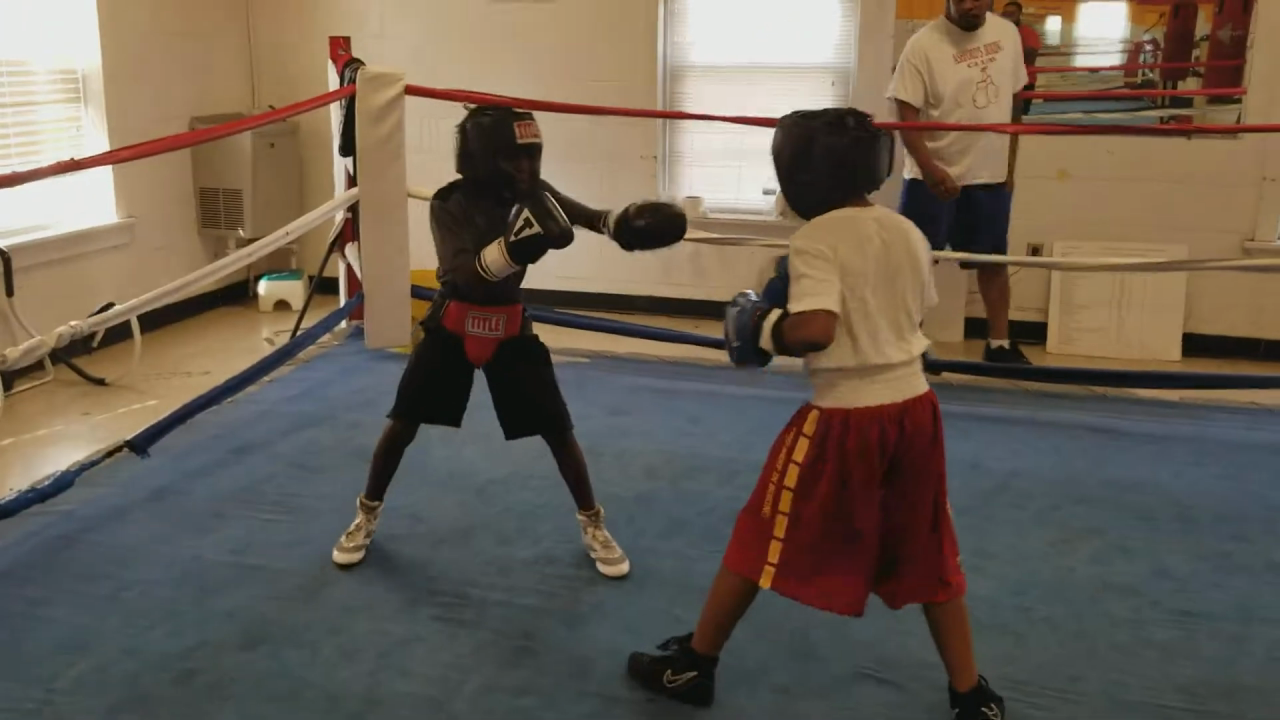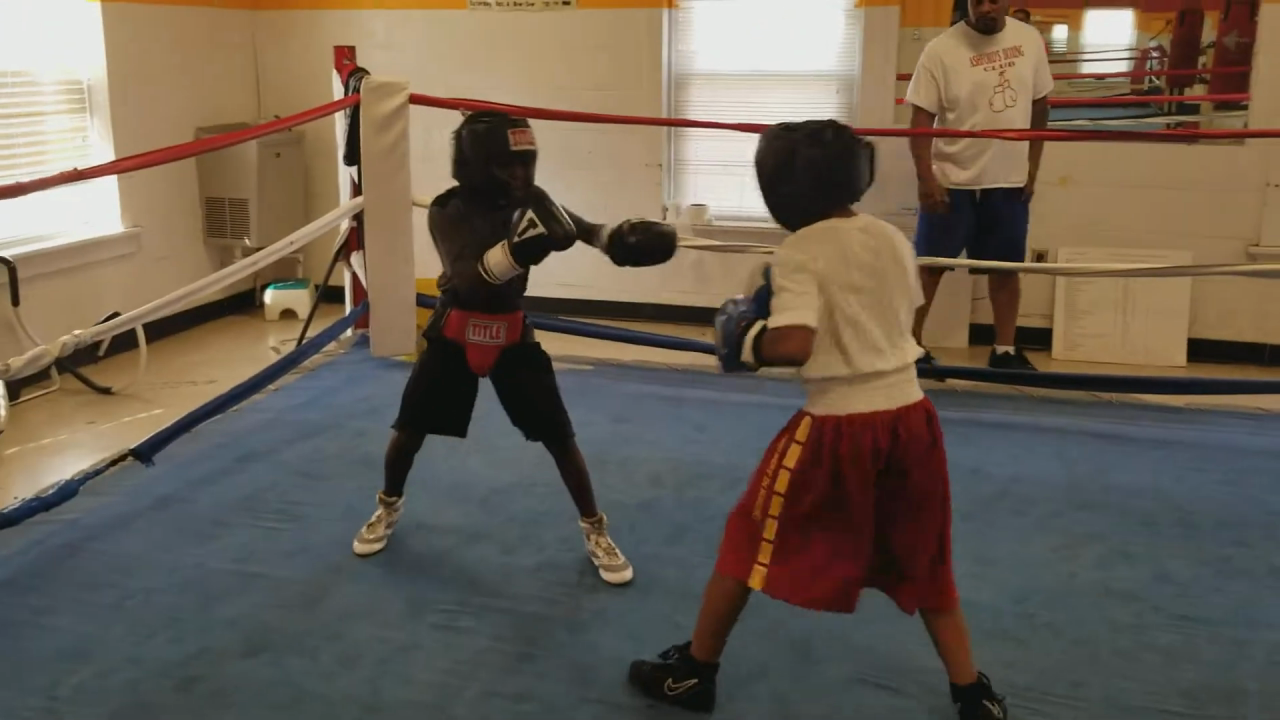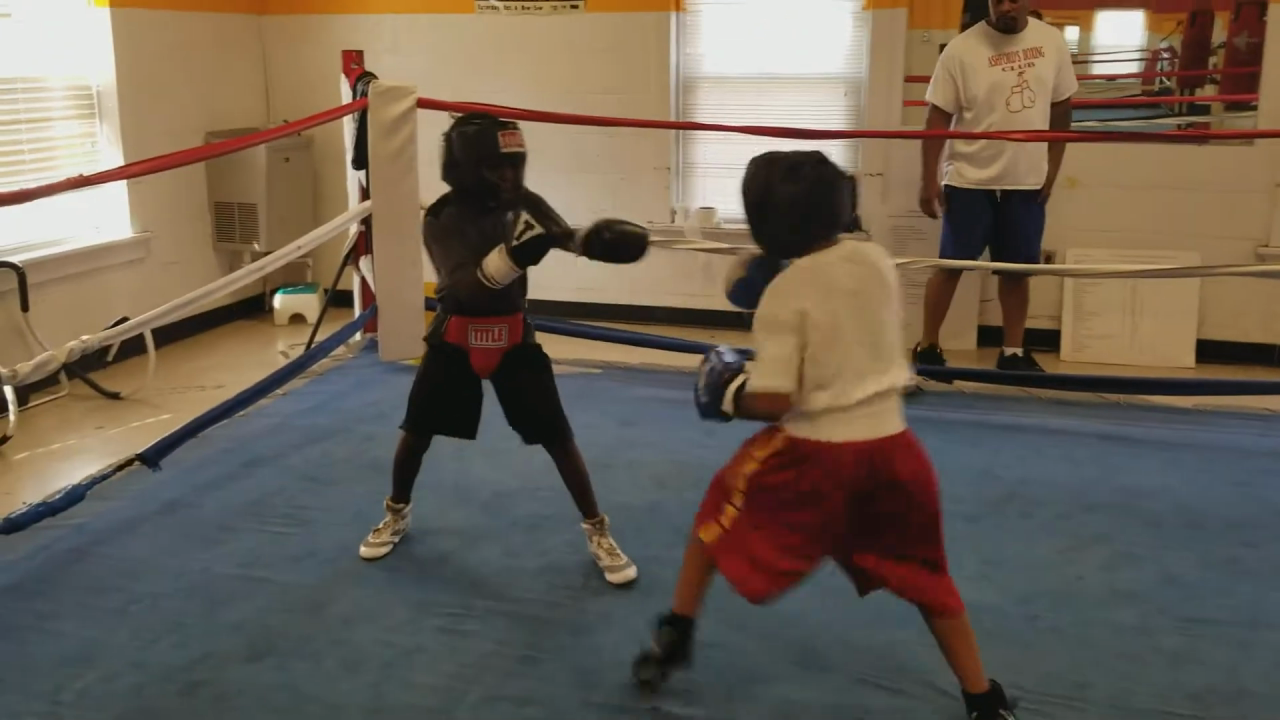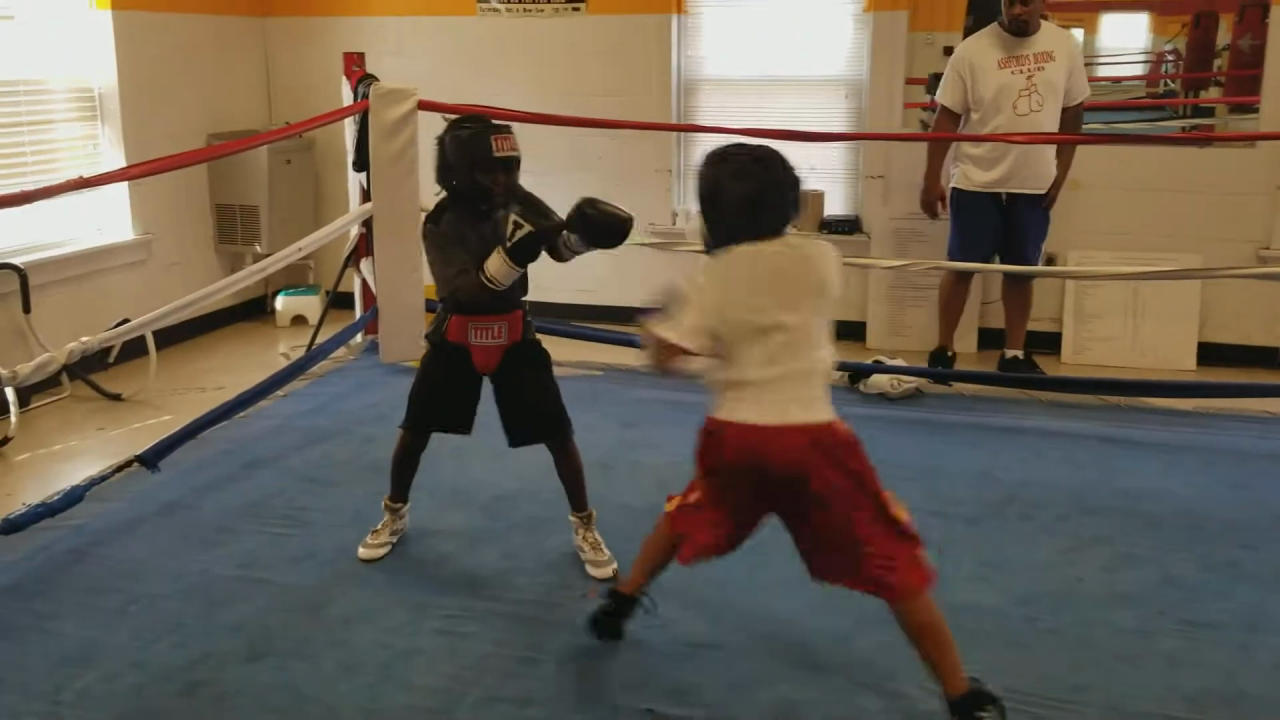
dt=0.1s
person 1, frame 1
left shoulder: (814, 240)
right shoulder: (908, 233)
left elbow: (816, 330)
left wrist: (762, 329)
left hip: (844, 418)
right hip: (913, 408)
left knee: (759, 543)
right knee: (929, 556)
left ankle: (693, 665)
person 1, frame 2
left shoulder: (798, 255)
right shoulder: (892, 240)
left elbow: (796, 347)
left wrist: (746, 338)
left hip: (836, 427)
right hip: (909, 416)
left knee: (748, 544)
right knee: (926, 564)
left ankle: (694, 670)
person 1, frame 3
left shoulder: (785, 294)
right shoulder: (877, 262)
left elbow: (773, 401)
left wrist: (728, 390)
left hip: (816, 453)
right hip: (889, 445)
left knee: (722, 509)
right knee: (925, 575)
left ankle: (675, 637)
person 1, frame 4
left shoulder: (712, 277)
right shoulder: (820, 259)
left elbow: (666, 357)
left wrist: (659, 324)
left hip: (733, 434)
right hip: (810, 436)
left knee: (692, 516)
right knee: (893, 563)
left ankle: (619, 603)
person 2, frame 1
left shoulder: (531, 192)
right shoulder: (449, 204)
left elbow: (582, 215)
right elbow: (462, 272)
left wrist: (624, 221)
right wrist: (513, 246)
left hip: (509, 328)
right hip: (451, 328)
left knee: (558, 431)
right knee: (402, 423)
left ankle: (593, 525)
right ankle: (368, 513)
person 2, frame 2
left shoulder: (530, 200)
right shoulder: (447, 212)
left elbow: (578, 229)
right elbow: (466, 277)
left wrist: (618, 238)
right wrist: (516, 249)
left hip: (512, 336)
right hip: (453, 335)
left knee: (559, 437)
right knee: (408, 430)
left ankle: (596, 532)
right ankle: (389, 508)
person 2, frame 3
left shoulder: (521, 202)
right shoulder: (441, 219)
left elbow: (565, 234)
right elbow: (463, 286)
left wrist: (596, 236)
right wrist: (513, 253)
left hip: (513, 338)
right hip: (455, 339)
left knee: (558, 437)
right knee: (415, 434)
left ankle: (597, 531)
right ankle: (396, 515)
person 2, frame 4
left shoulder: (516, 201)
right shoulder: (442, 225)
left elbow: (565, 241)
right elbow: (465, 291)
left wrist: (580, 227)
right wrist: (513, 249)
left hip: (513, 335)
right hip: (457, 338)
left knee: (558, 433)
right knee: (415, 431)
left ankle: (585, 528)
right ankle: (394, 515)
person 3, frame 1
left shoulder: (1007, 34)
right shoulder: (923, 45)
left elbow: (1014, 100)
right elbow: (908, 117)
left wrist: (1009, 163)
right wrist: (931, 168)
left hip: (990, 174)
right hip: (932, 176)
left knee: (994, 260)
left ankle: (1000, 343)
person 3, frame 2
left shoulder: (1030, 41)
right shoulder: (941, 50)
left elbow: (1038, 108)
right elbow: (921, 121)
left wrist: (1033, 169)
right wrist: (926, 180)
left hip: (1010, 180)
right hip: (951, 180)
left knee: (1006, 267)
right knee: (932, 265)
left ankle: (1005, 350)
person 3, frame 3
left shoulder: (1052, 42)
right shoulder: (961, 49)
left elbow: (1060, 110)
right elbow: (937, 120)
left wrist: (1052, 171)
right wrist: (928, 180)
left hip: (1027, 182)
right hip: (969, 181)
left knee: (1018, 270)
right knee: (951, 266)
left ankle: (1013, 352)
right ankle: (927, 346)
person 3, frame 4
left shoulder: (1065, 46)
right shoulder: (972, 51)
left elbow: (1072, 113)
right elbow: (946, 119)
left wrist: (1060, 175)
right wrist: (931, 181)
left hip: (1035, 185)
right hip: (976, 182)
left knee: (1022, 271)
right knee: (961, 268)
left ankle: (1014, 354)
right ankle: (944, 350)
